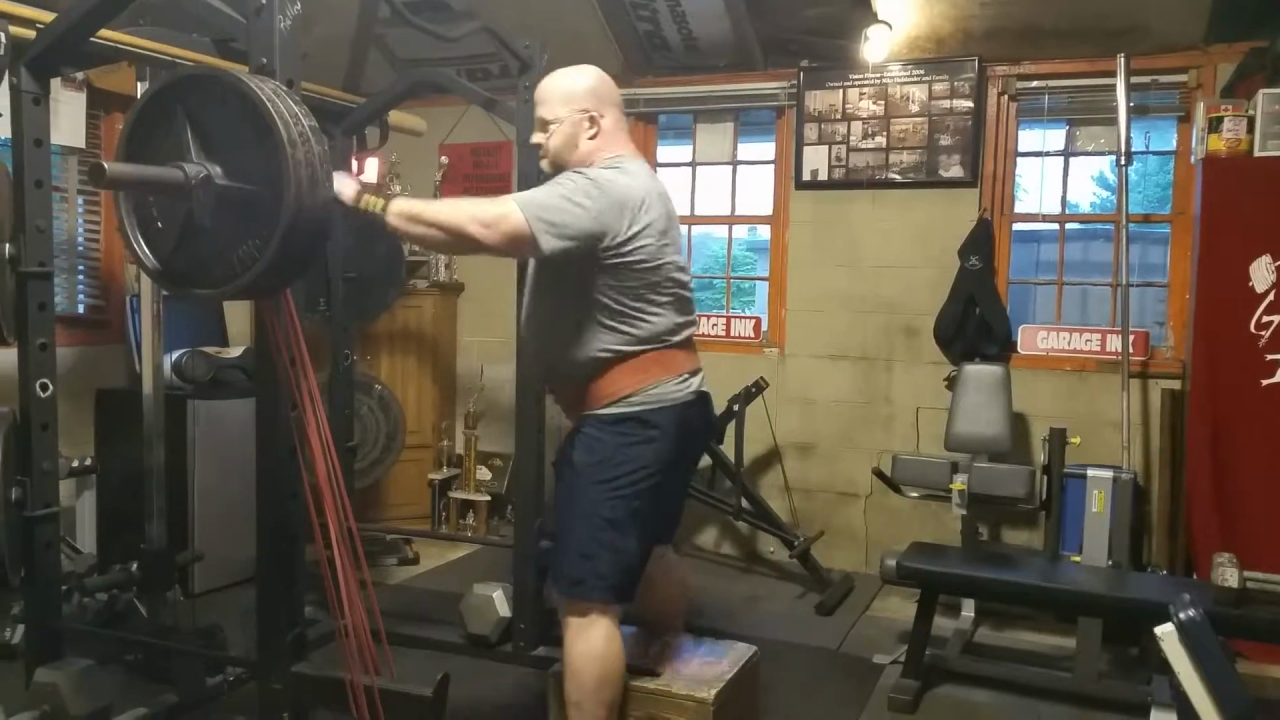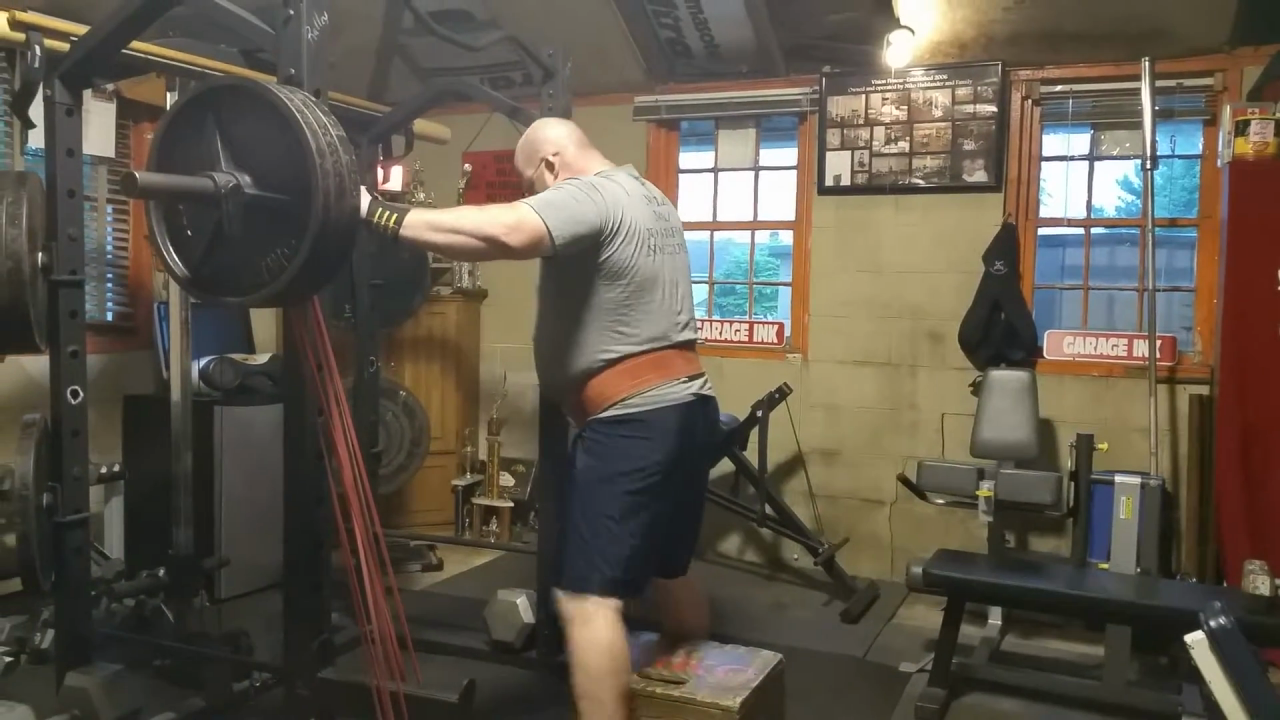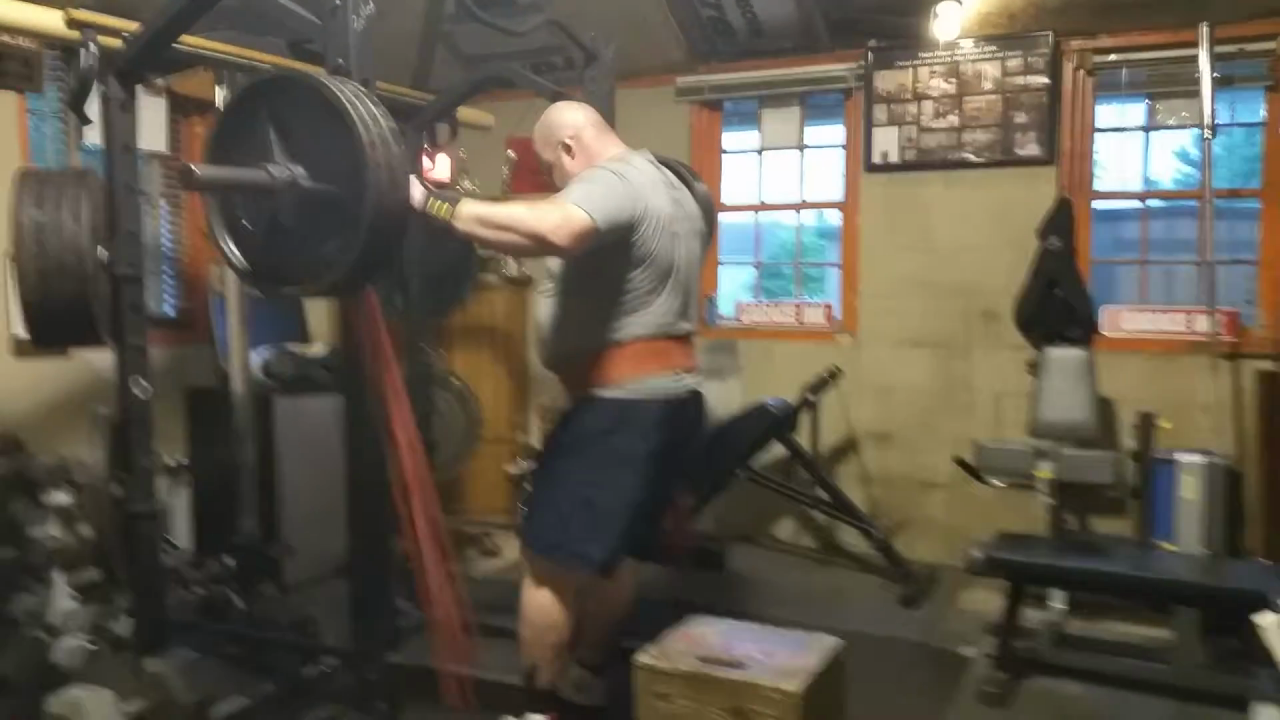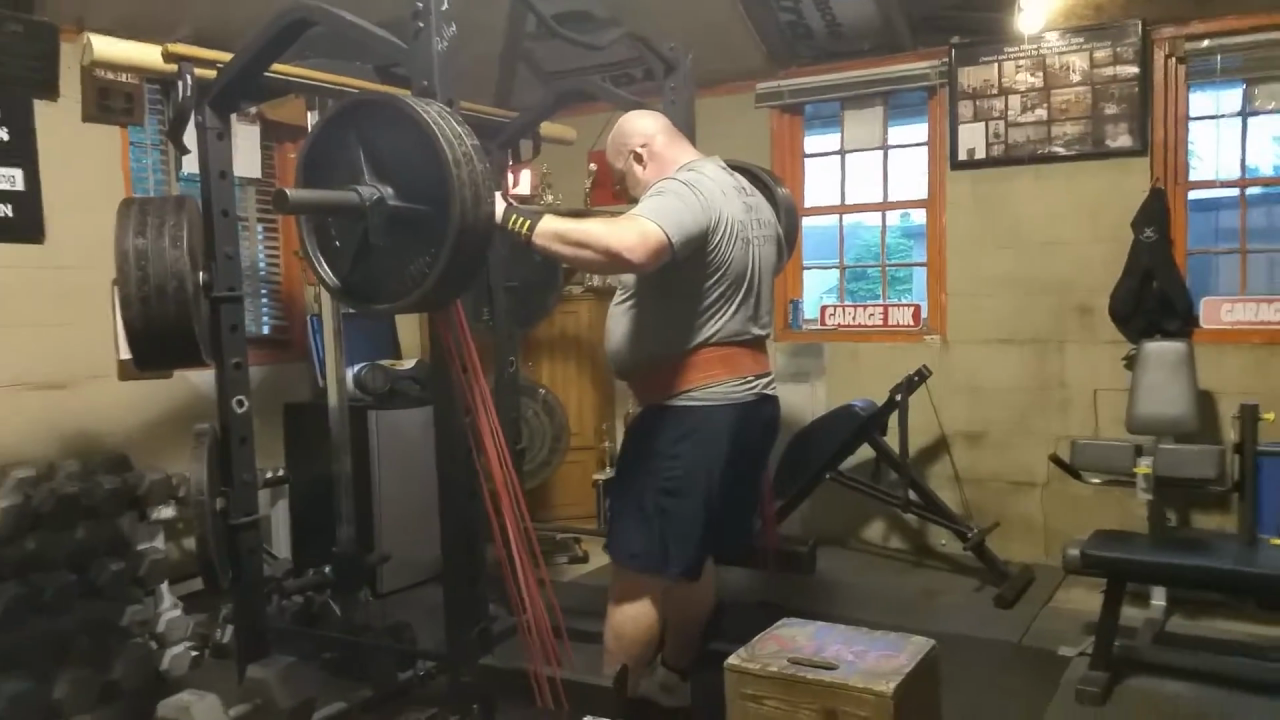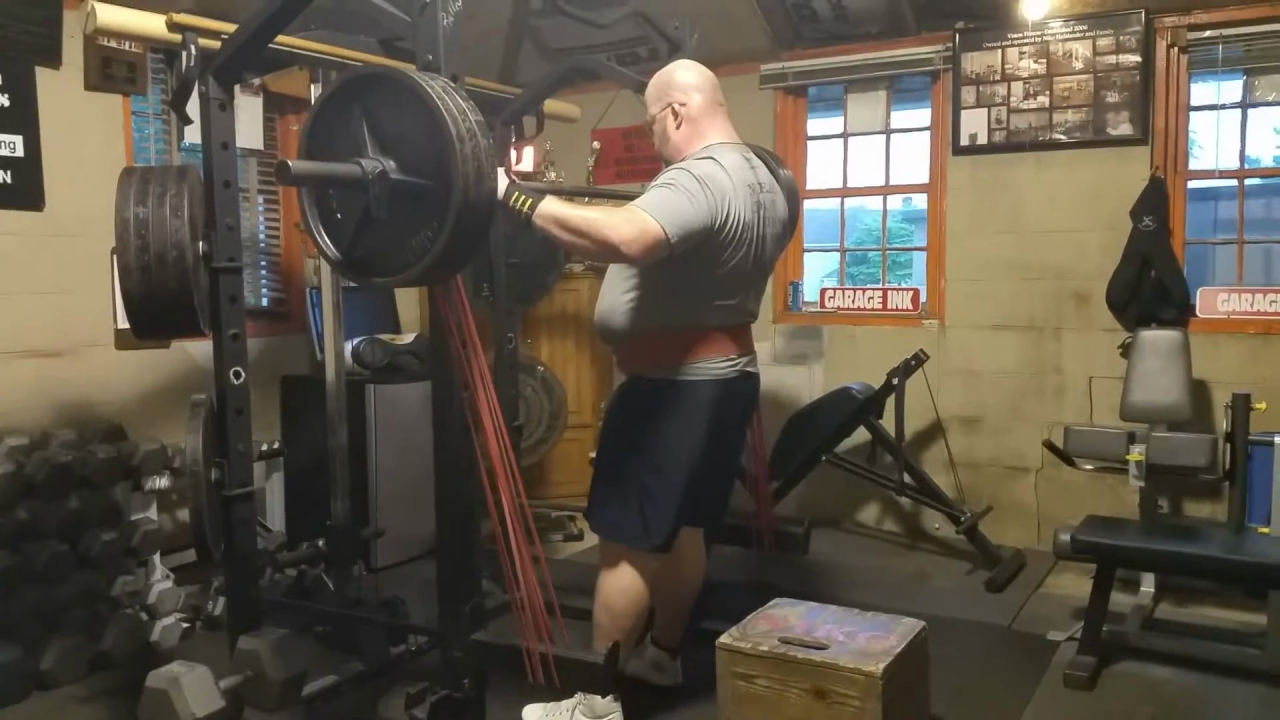
dt=1s
person 1, frame 1
left shoulder: (600, 193)
right shoulder: (625, 184)
left elbow: (482, 226)
left wrist: (370, 202)
left hip: (633, 418)
right hip: (657, 408)
left knee: (587, 600)
right knee: (636, 544)
person 1, frame 2
left shoulder: (590, 196)
right shoulder: (646, 197)
left elbow: (504, 231)
left wrist: (381, 214)
left hip: (635, 421)
right hip: (684, 409)
left knee: (588, 598)
right knee: (667, 570)
person 1, frame 3
left shoulder: (613, 182)
right shoulder: (670, 187)
left elbow: (552, 230)
left wrist: (437, 203)
left hip: (624, 402)
right hip: (671, 395)
left knee: (552, 557)
right knee: (609, 548)
person 1, frame 4
left shoulder: (686, 192)
right shoulder: (748, 195)
left elbow: (627, 246)
left wrist: (517, 219)
left hip: (695, 409)
right hip: (745, 399)
left knee: (639, 568)
right knee: (690, 554)
right ankle: (670, 678)
person 1, frame 5
left shoulder: (699, 180)
right shoulder: (761, 181)
left elbow: (625, 238)
left wrist: (519, 198)
left hip: (675, 384)
right hip: (726, 375)
left knee: (627, 542)
right knee: (680, 526)
right ankle: (661, 656)
